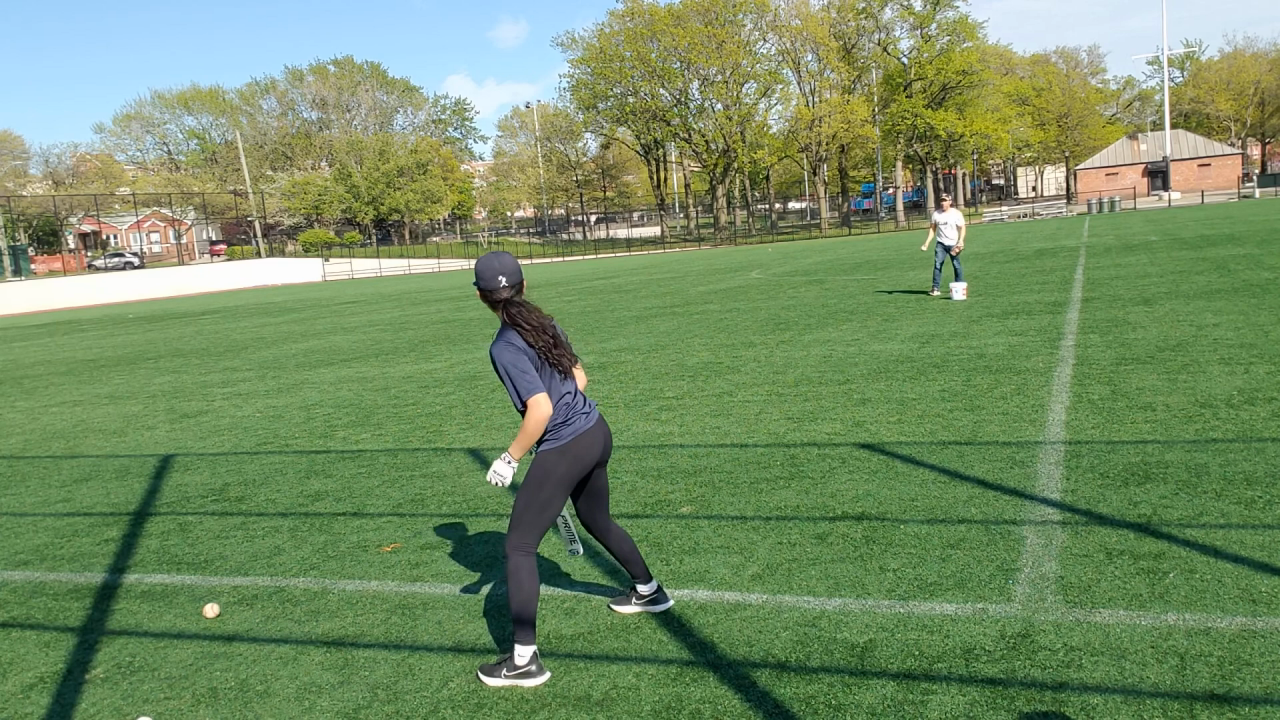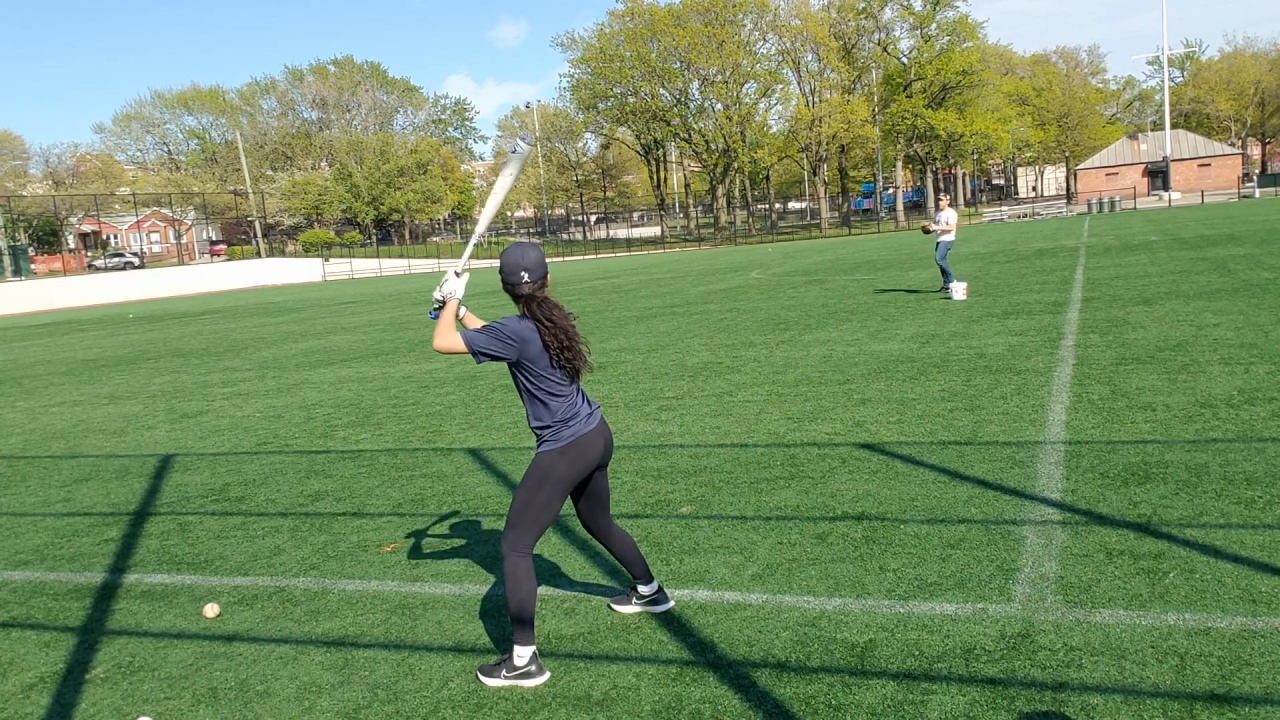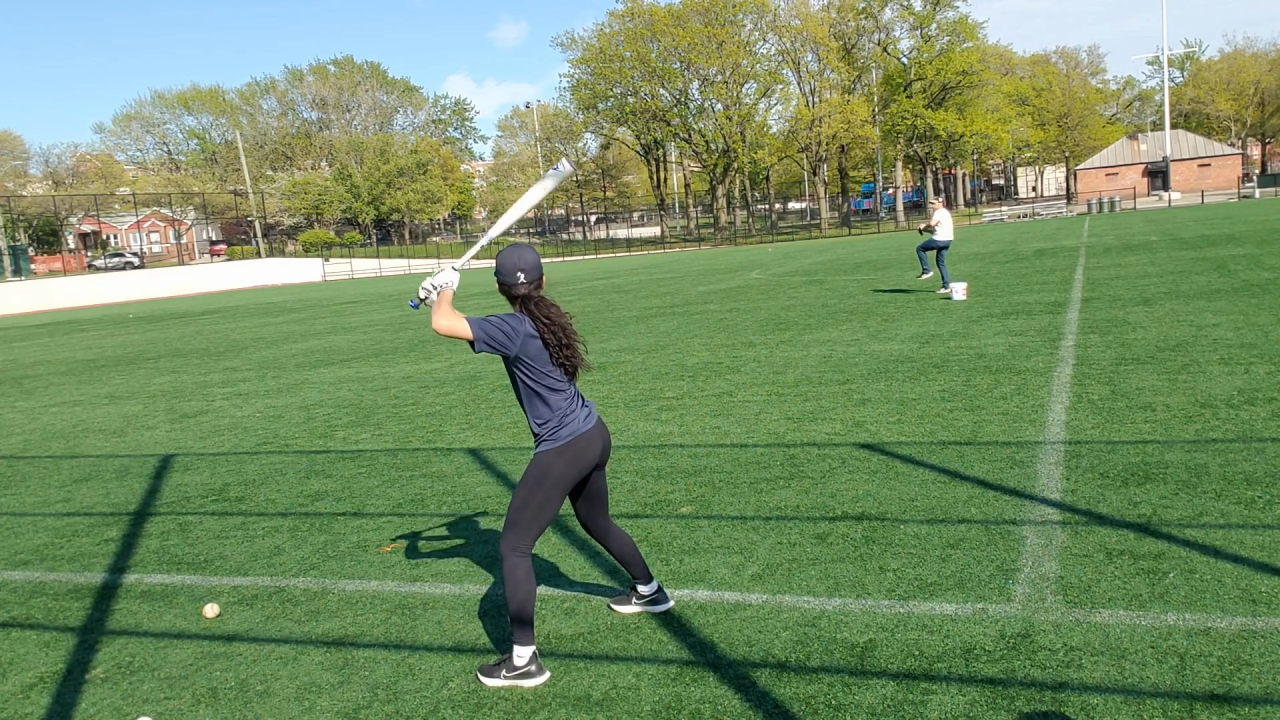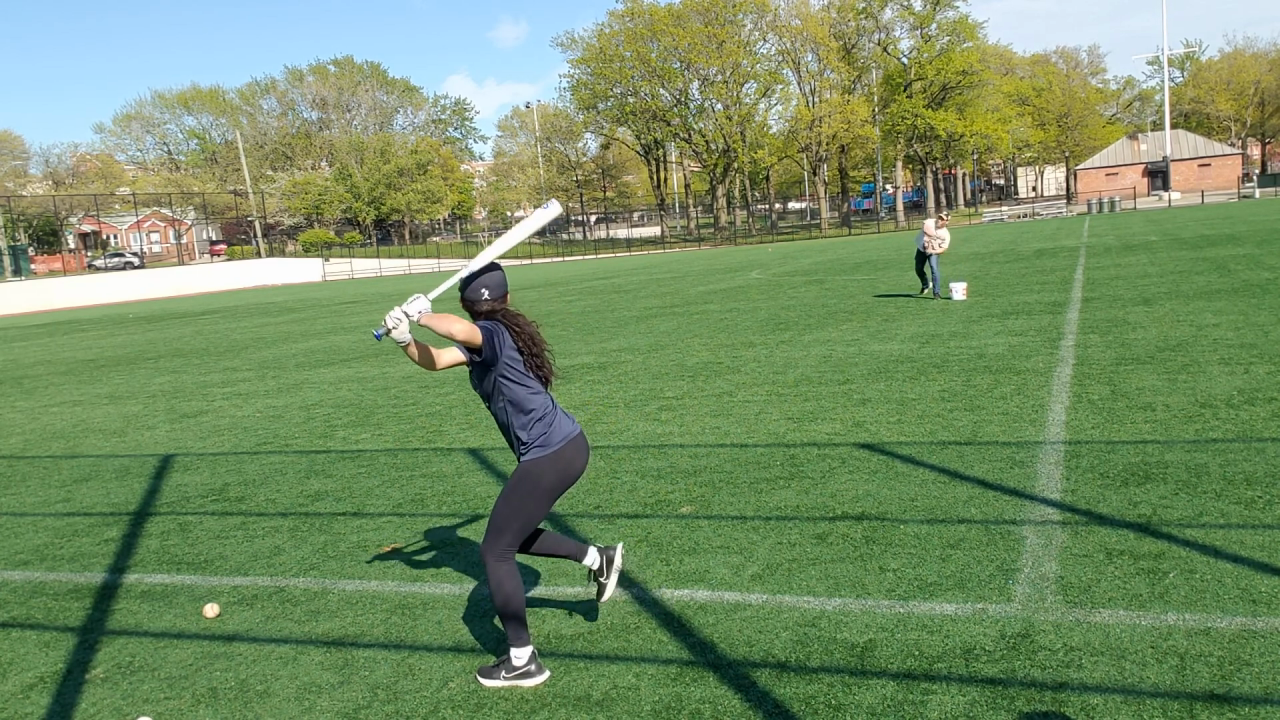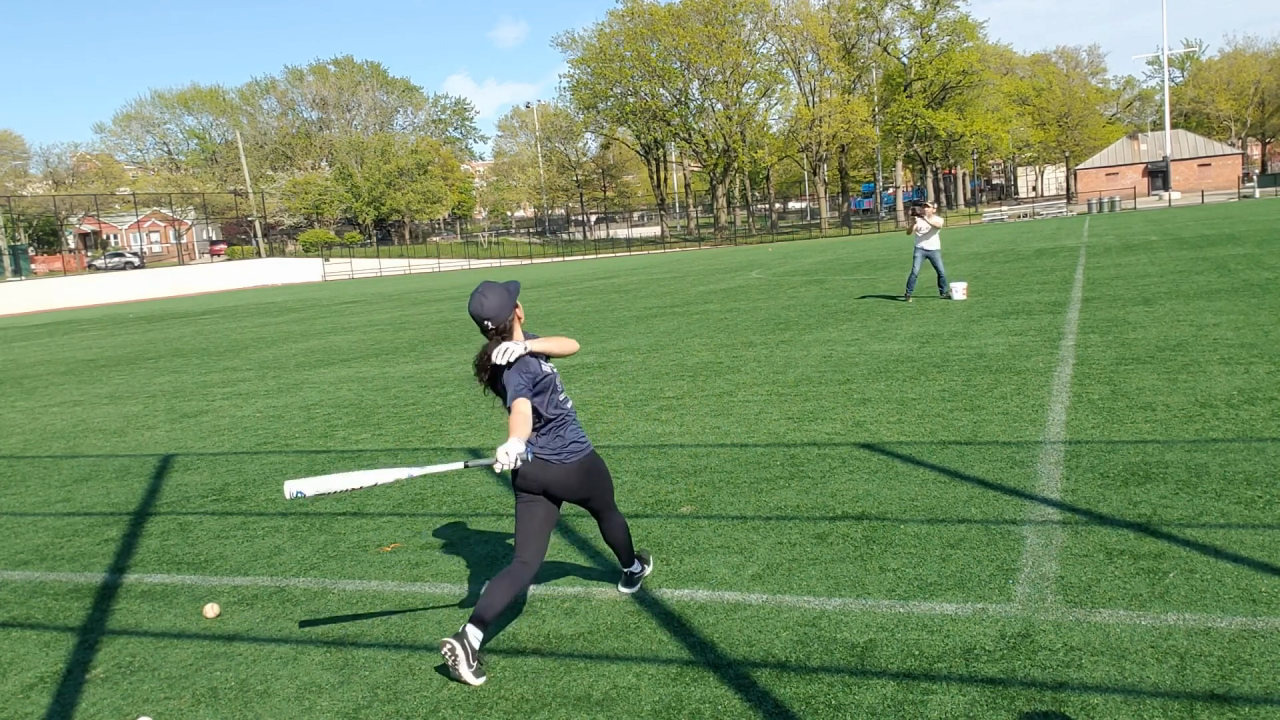
dt=1s
person 1, frame 1
left shoulder: (504, 347)
right shoulder: (542, 325)
left elbow: (540, 411)
left wrist: (511, 458)
left hip: (565, 450)
right hip: (596, 433)
left knee: (518, 546)
right knee: (597, 521)
left ankle: (524, 659)
right ankle: (649, 590)
person 1, frame 2
left shoulder: (517, 332)
right shoulder: (556, 319)
left elbow: (442, 343)
left wrist: (452, 298)
right wrist: (458, 307)
left hip: (565, 451)
right hip: (596, 436)
left knee: (515, 546)
right knee: (599, 523)
left ankle: (524, 660)
right ankle: (649, 591)
person 1, frame 3
left shoulder: (515, 328)
right shoulder: (545, 319)
left elbow: (443, 325)
right elbow: (480, 328)
left wrist: (446, 288)
right wrist: (442, 299)
left hip: (563, 450)
right hip: (593, 435)
left knee: (514, 546)
right knee: (597, 523)
left ankle: (524, 660)
right ankle: (650, 591)
person 1, frame 4
left shoulder: (493, 332)
right shoulder: (492, 334)
left elbow: (464, 330)
right elbow: (433, 360)
left wrist: (422, 314)
right wrist: (404, 338)
left hip: (549, 458)
right hip: (567, 445)
left knee: (495, 553)
right knee: (518, 537)
left ankle: (522, 661)
right ankle: (598, 558)
person 1, frame 5
left shoulder: (520, 348)
right shoulder: (516, 367)
left elbow: (570, 346)
right elbow: (520, 413)
left wrist: (524, 343)
right wrist: (514, 444)
left hip: (533, 470)
right hip: (575, 464)
left knee: (525, 562)
right knee: (604, 509)
left ankle: (469, 636)
right ankle: (631, 570)
